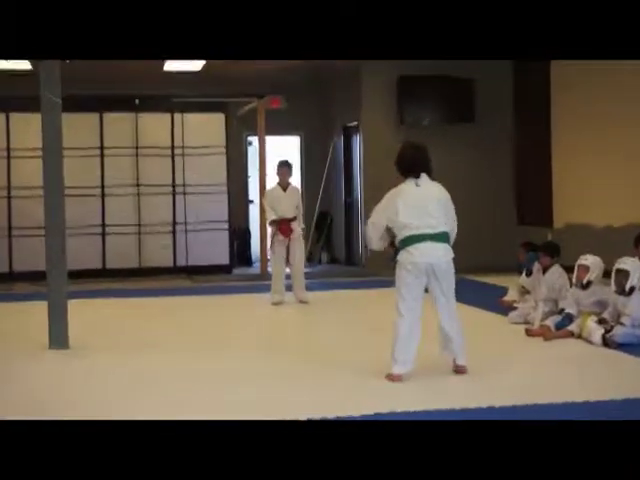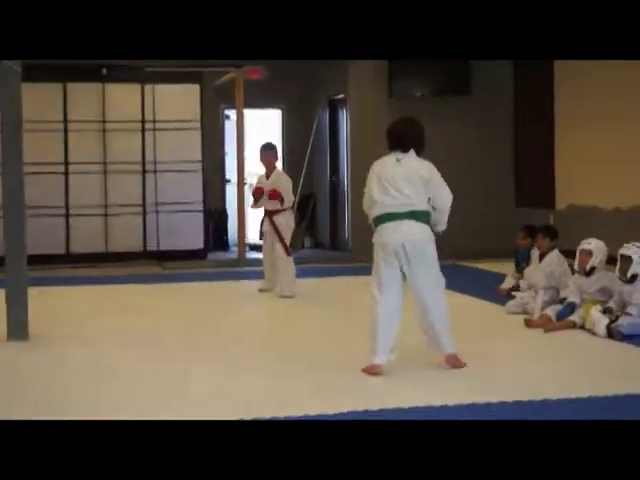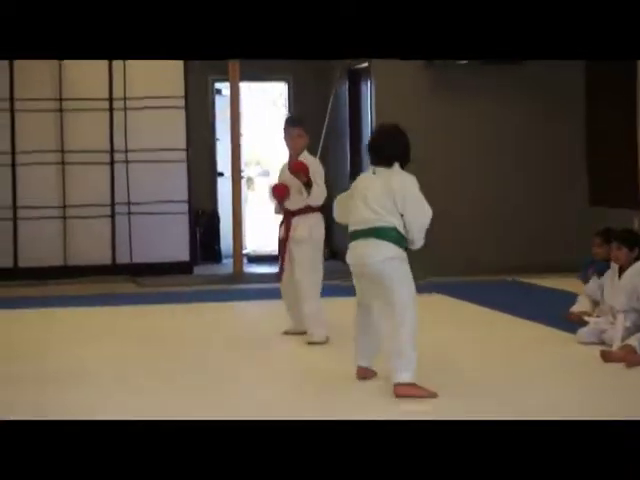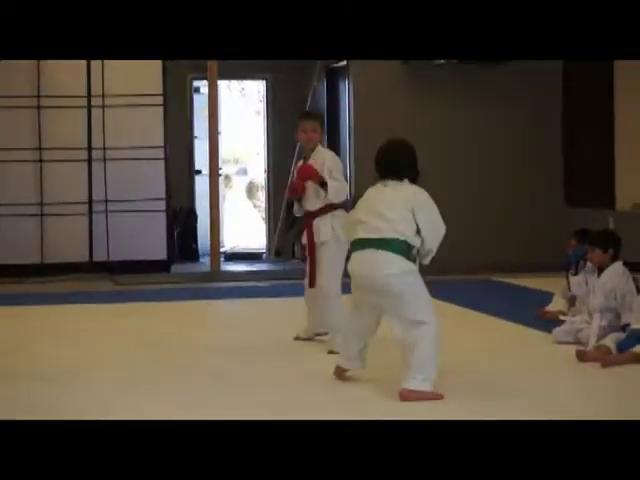
dt=1s
person 1, frame 1
left shoulder: (396, 195)
right shoulder: (440, 190)
left elbow: (374, 227)
right elbow: (453, 226)
left wrist: (386, 243)
left hip: (413, 255)
right hip: (441, 253)
left knee: (407, 312)
right knee: (447, 308)
left ankle: (399, 368)
right ankle: (459, 361)
person 1, frame 2
left shoulder: (378, 167)
right shoulder: (425, 168)
left elbow: (368, 203)
right elbow: (443, 201)
right wrist: (435, 226)
left hip: (386, 234)
right hip: (417, 232)
left knee: (385, 297)
right knee: (431, 293)
left ankle: (378, 360)
right ankle: (449, 351)
person 1, frame 3
left shoulder: (361, 181)
right shoulder: (404, 180)
left elbow: (340, 211)
right elbow: (419, 218)
right wrist: (414, 240)
left hip: (357, 250)
right hip: (385, 250)
left knee: (367, 309)
right knee: (403, 314)
left ankle: (364, 365)
right ankle: (403, 380)
person 1, frame 4
left shoulder: (370, 194)
right shoulder: (416, 194)
left elbow: (350, 226)
right elbow: (434, 233)
right wrist: (422, 254)
left hip: (360, 261)
right hip: (393, 263)
left knee: (362, 315)
right knee: (422, 322)
left ankle: (345, 363)
right ankle: (415, 386)
person 2, frame 1
left shoulder: (296, 191)
right shoulder: (271, 193)
right elbow: (269, 211)
left wrist: (300, 228)
right wrist: (278, 224)
left hip: (294, 230)
right hip: (278, 231)
left knee: (298, 263)
right knee: (277, 265)
left ankle: (300, 294)
right ankle: (277, 296)
person 2, frame 2
left shoulder: (283, 178)
right shoulder: (261, 179)
left elbow: (290, 199)
right elbow: (256, 204)
left wrist: (281, 198)
right wrist: (256, 198)
left hip: (283, 219)
right hip: (269, 220)
left knee: (282, 254)
right knee: (268, 253)
left ankle: (287, 289)
right ankle: (269, 283)
person 2, frame 3
left shoulder: (312, 164)
right shoulder: (285, 169)
left elbow: (318, 198)
left wrist: (306, 181)
right wrist: (279, 199)
left hip: (308, 227)
right hip: (290, 227)
left knee: (305, 281)
right knee: (288, 280)
left ankle: (319, 331)
right ankle: (301, 323)
person 2, frame 4
left shoulder: (329, 158)
right shoulder: (300, 166)
left elbow: (342, 193)
left wrist: (321, 181)
right wrist: (296, 198)
left hip: (331, 226)
right hip: (313, 228)
left knee: (327, 283)
right knee: (312, 282)
left ankle: (341, 338)
right ankle: (317, 325)
